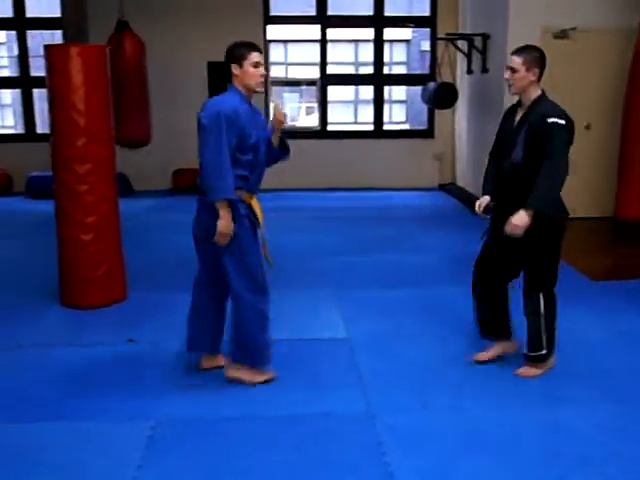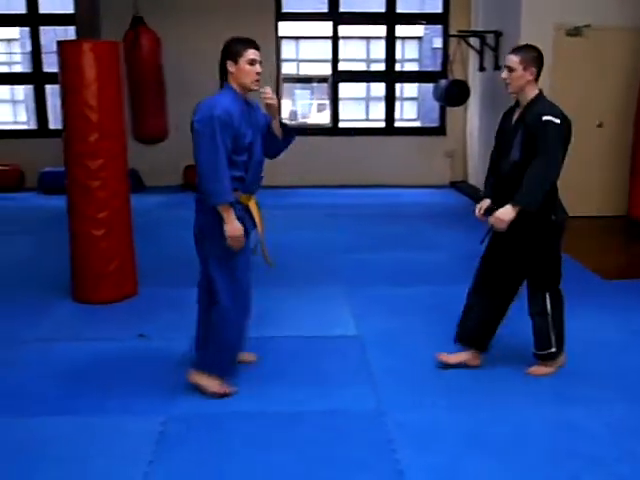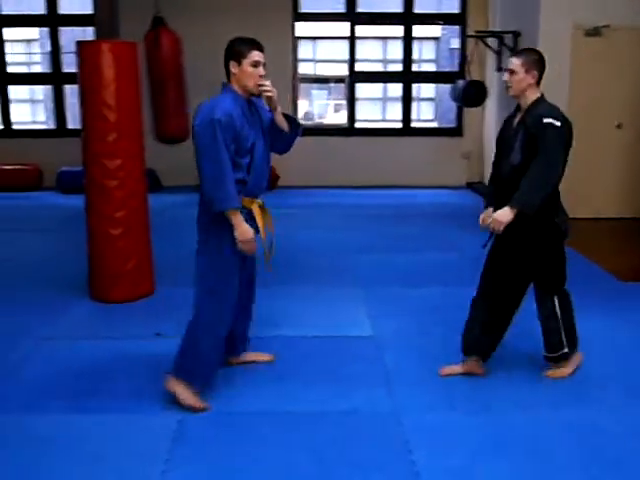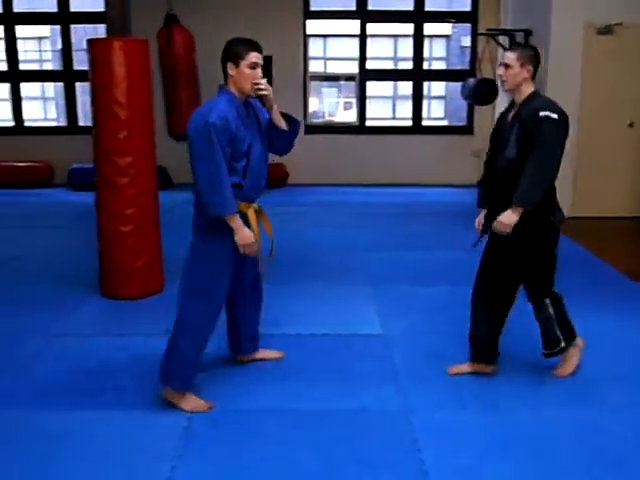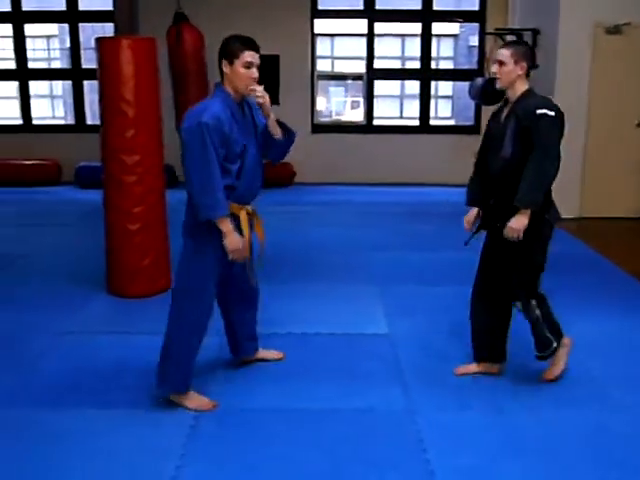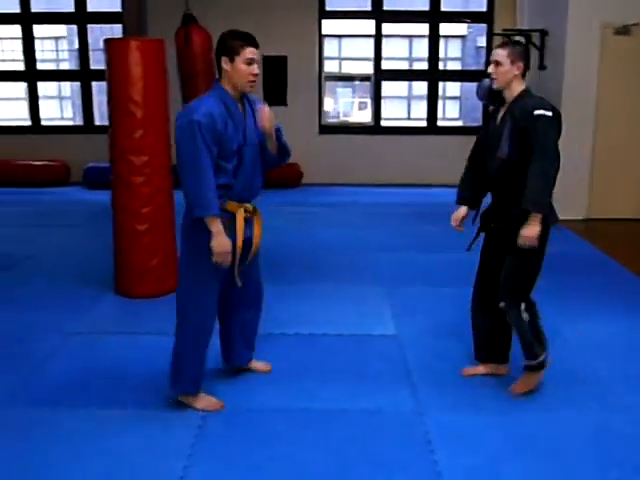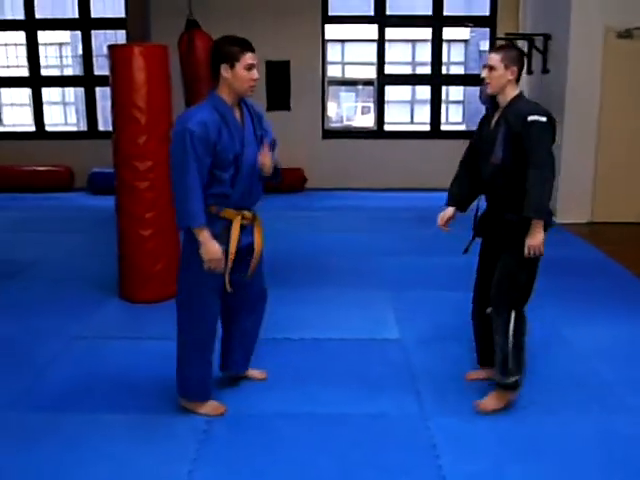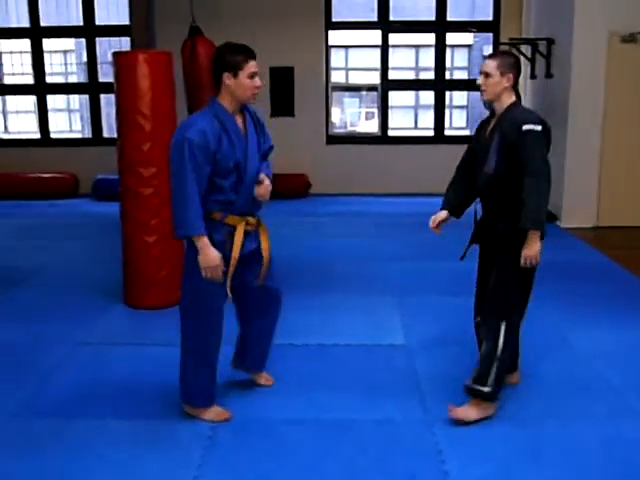
dt=0.1s
person 1, frame 1
left shoulder: (247, 109)
right shoulder: (223, 109)
left elbow: (262, 158)
right elbow: (216, 166)
left wrist: (276, 133)
right wrist: (224, 213)
left hip: (235, 207)
right hip: (228, 209)
left knee: (214, 282)
right knee: (250, 286)
left ankle: (208, 353)
right ankle: (246, 362)
person 1, frame 2
left shoulder: (248, 108)
right shoulder: (215, 110)
left elbow: (272, 149)
right elbow: (213, 170)
left wrist: (273, 117)
right wrist: (228, 217)
left hip: (239, 209)
right hip: (222, 212)
left knee: (217, 285)
right knee: (231, 290)
left ankle: (218, 352)
right ankle: (208, 369)
person 1, frame 3
left shoulder: (254, 106)
right shoulder: (217, 112)
left elbow: (282, 142)
right elbow: (217, 175)
left wrist: (275, 109)
right wrist: (238, 222)
left hip: (245, 211)
right hip: (226, 217)
left knee: (243, 286)
right knee: (218, 293)
left ankle: (235, 349)
right ankle: (184, 377)
person 1, frame 4
left shoulder: (253, 108)
right shoulder: (212, 116)
left elbow: (282, 142)
right elbow: (213, 178)
left wrist: (272, 107)
right wrist: (237, 225)
left hip: (244, 215)
right hip: (219, 222)
left knee: (247, 286)
right knee: (203, 298)
left ankle: (245, 348)
right ankle: (175, 383)
person 1, frame 5
left shoulder: (250, 109)
right shoulder: (205, 117)
left elbow: (276, 151)
right elbow: (203, 181)
left wrist: (268, 114)
right wrist: (227, 230)
left hip: (239, 218)
right hip: (210, 224)
left knee: (242, 288)
right knee: (193, 300)
left ankle: (245, 349)
right ankle: (176, 385)
person 1, frame 6
left shoulder: (251, 107)
right shoulder: (201, 115)
left elbow: (277, 155)
right elbow: (197, 178)
left wrist: (270, 135)
right wrist: (216, 230)
left hip: (244, 217)
right hip: (212, 221)
left knee: (246, 291)
right knee: (199, 304)
left ankle: (239, 356)
right ankle: (187, 387)
person 1, frame 7
left shoulder: (252, 114)
right shoulder: (196, 124)
left elbow: (262, 160)
right elbow: (187, 188)
left wrist: (267, 164)
right wrist: (205, 239)
left hip: (244, 225)
right hip: (211, 228)
left knee: (250, 297)
right knee: (200, 311)
left ankle: (235, 365)
right ankle: (193, 393)
person 1, frame 8
left shoulder: (253, 121)
right shoulder: (197, 131)
right elbow: (186, 194)
left wrist: (265, 180)
right wrist: (203, 246)
left hip: (249, 230)
right hip: (214, 235)
left knee: (265, 297)
right knee: (203, 319)
left ankle: (249, 362)
right ankle: (197, 399)
person 2, frame 1
left shoulder: (552, 118)
right shoulder: (512, 114)
left elbow: (554, 171)
left wrist: (528, 212)
right wrist: (489, 194)
left hip: (540, 218)
right hip: (509, 210)
left knee: (538, 286)
right knee: (486, 273)
left ankle: (541, 356)
right ankle: (502, 339)
person 2, frame 2
left shoulder: (549, 117)
right shoulder: (511, 115)
left elbow: (545, 169)
left wrist: (514, 207)
right wrist: (489, 197)
left hip: (540, 218)
right hip: (508, 215)
left knee: (542, 287)
right knee: (488, 281)
left ankle: (552, 355)
right ankle: (472, 349)
person 2, frame 3
left shoulder: (549, 120)
right shoulder: (513, 119)
left elbow: (545, 172)
left wrist: (512, 210)
right wrist: (492, 203)
left hip: (541, 222)
right hip: (512, 219)
left knee: (549, 290)
right knee: (492, 287)
left ankle: (566, 354)
right ankle: (475, 358)
person 2, frame 4
left shoulder: (545, 113)
right shoulder: (507, 115)
left elbow: (543, 167)
left wrist: (517, 210)
right wrist: (487, 204)
left hip: (534, 218)
right hip: (505, 215)
left knee: (538, 288)
right knee: (487, 288)
left ankle: (568, 343)
right ankle: (482, 358)
person 2, frame 5
left shoulder: (541, 111)
right shoulder: (499, 114)
left elbow: (544, 166)
right elbow: (485, 163)
left wrist: (524, 212)
right wrist: (476, 204)
left hip: (531, 218)
right hip: (500, 215)
left knee: (522, 290)
right knee: (487, 288)
left ankle: (556, 343)
right ankle: (489, 358)
person 2, frame 6
left shoulder: (537, 112)
right shoulder: (495, 113)
left elbow: (543, 167)
right elbow: (479, 163)
left wrist: (535, 217)
right wrist: (466, 202)
left hip: (526, 218)
right hip: (499, 215)
left knee: (513, 294)
right knee: (486, 292)
left ankle: (535, 361)
right ankle: (494, 358)
person 2, frame 7
left shoulder: (532, 117)
right shoulder: (490, 118)
left elbow: (541, 173)
right elbow: (472, 166)
left wrist: (536, 224)
right wrist: (454, 204)
left hip: (521, 226)
right hip: (495, 220)
left knee: (504, 301)
right knee: (484, 298)
left ankle: (507, 384)
right ankle: (494, 362)
person 2, frame 8
left shoulder: (527, 125)
right shoulder: (487, 125)
left elbow: (537, 182)
right elbow: (468, 172)
left wrist: (533, 234)
right wrist: (449, 209)
left hip: (517, 234)
right hip: (494, 228)
left knee: (499, 312)
right knee: (488, 306)
left ankle: (484, 398)
right ankle: (507, 369)
